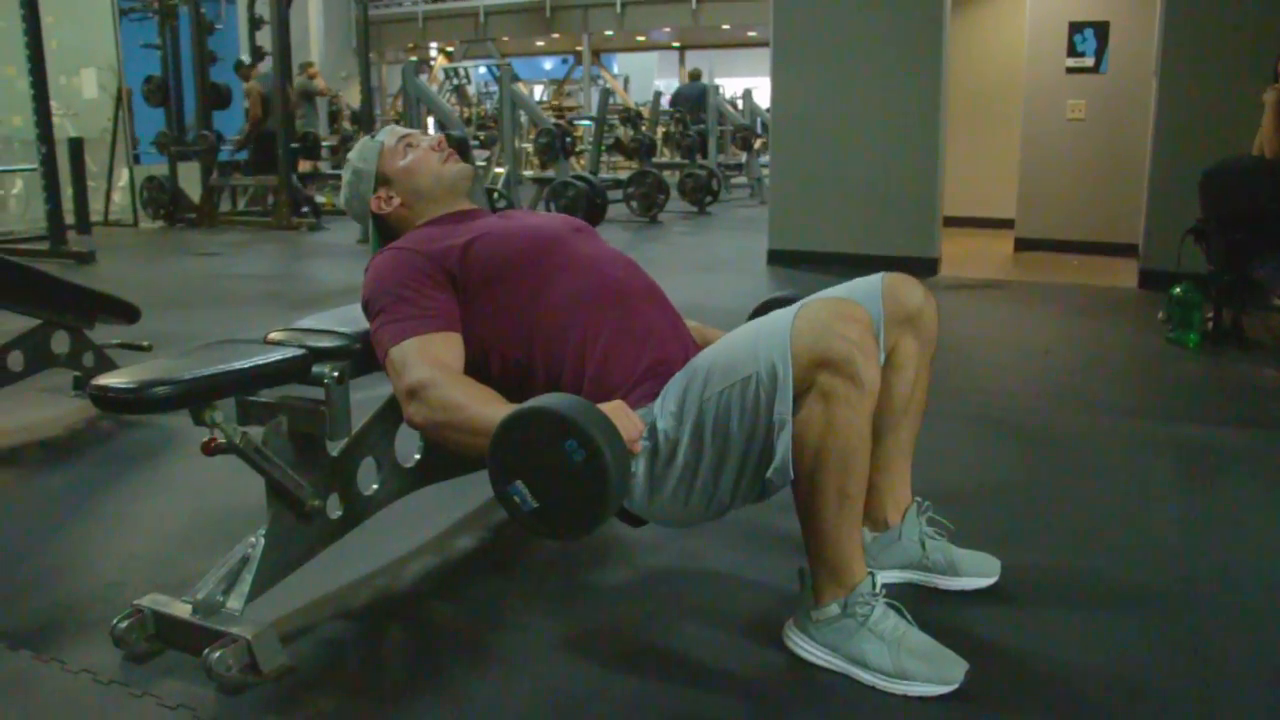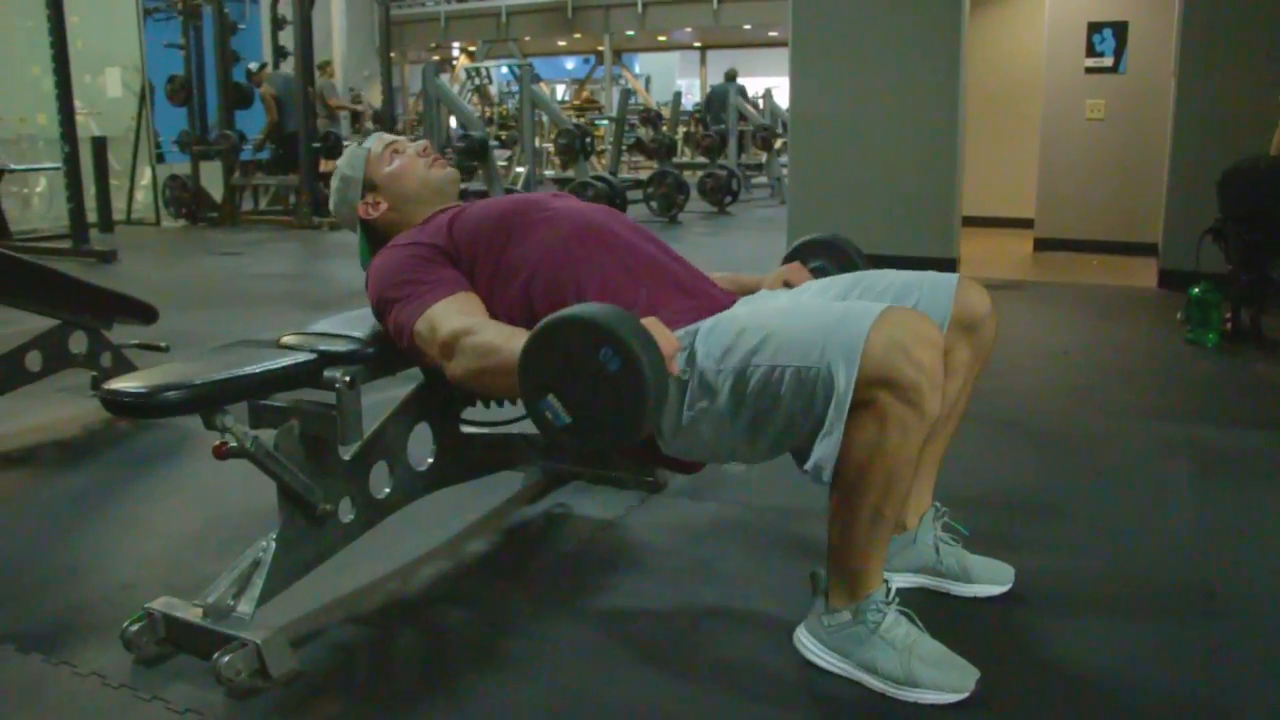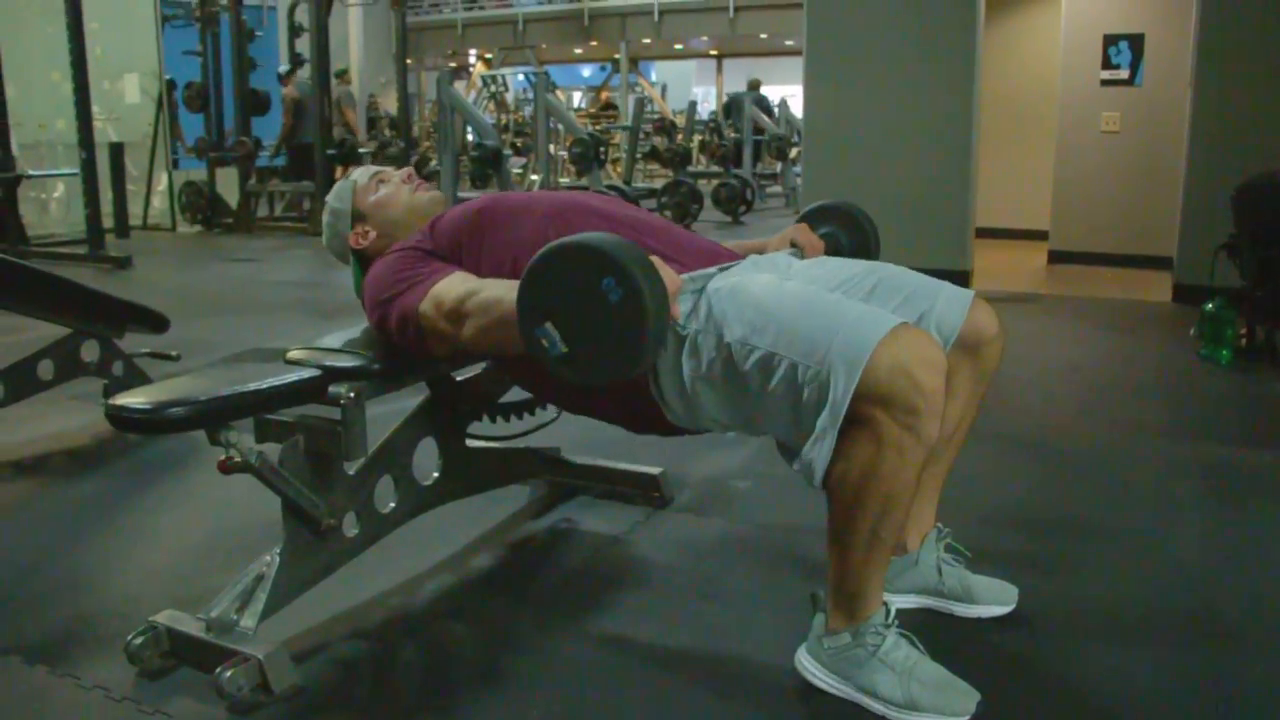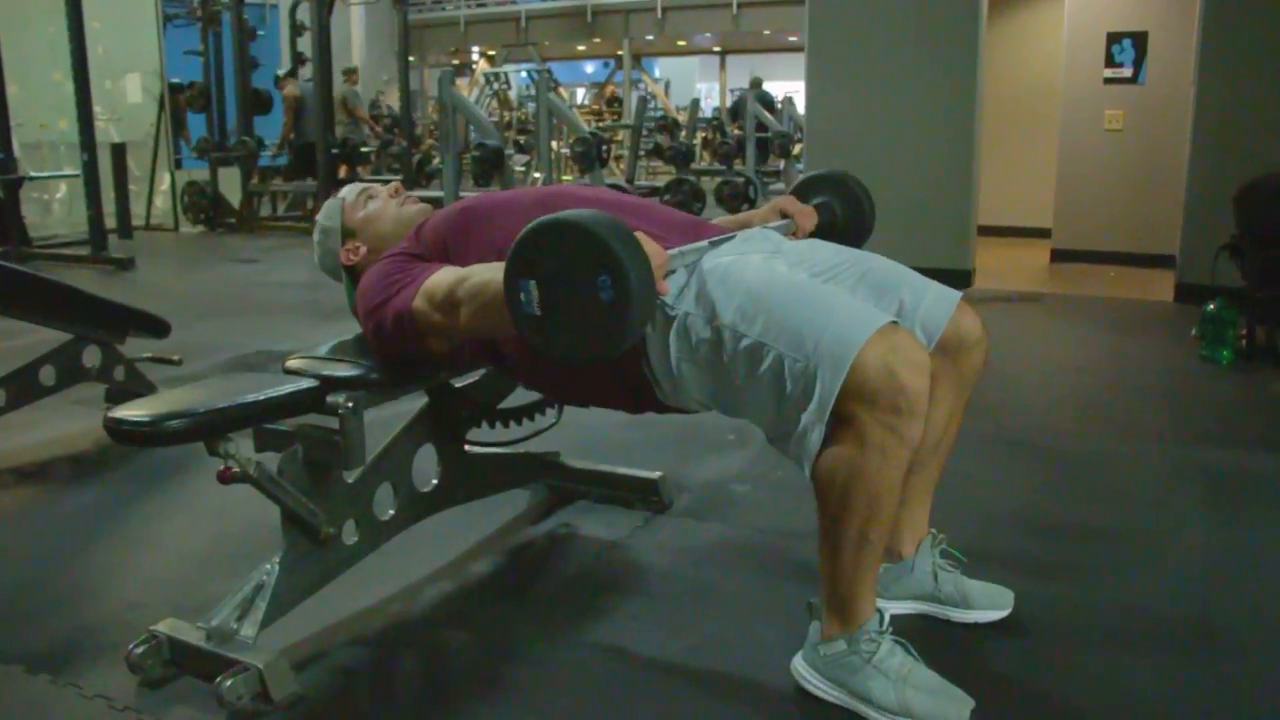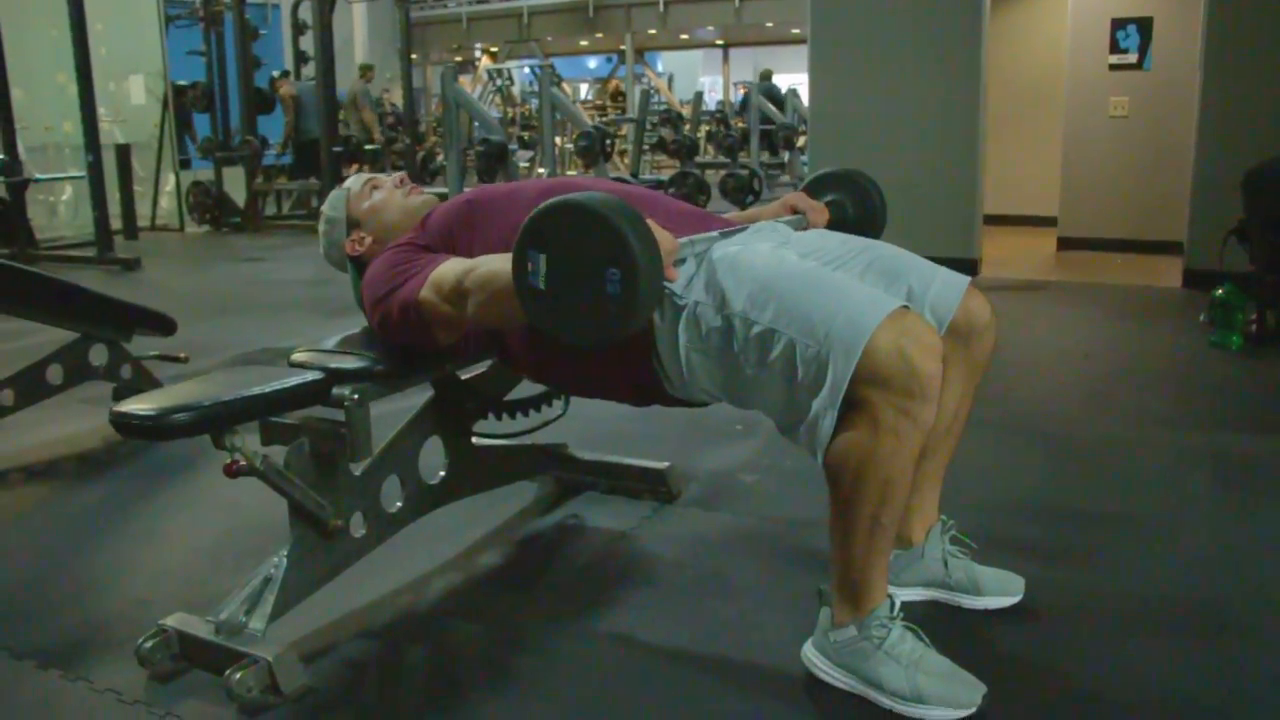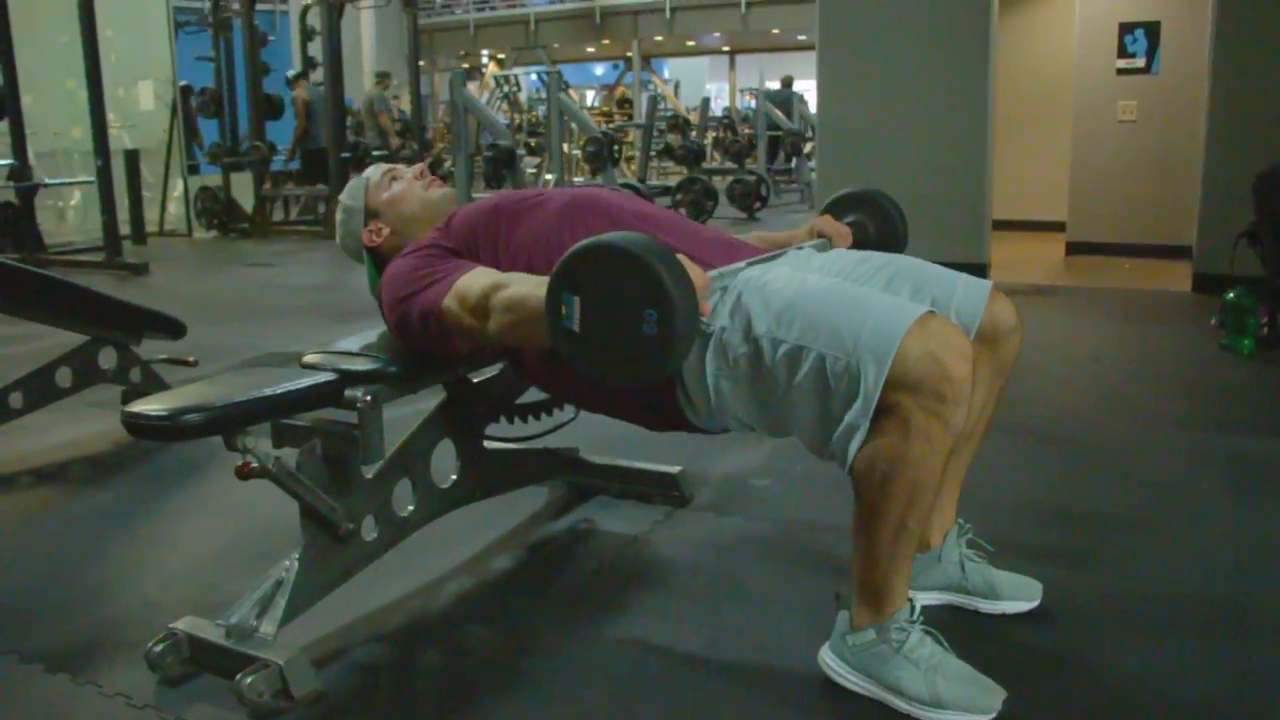
dt=0.4s
person 1, frame 1
left shoulder: (517, 226)
right shoulder: (409, 264)
right elbow: (426, 392)
left wrist: (738, 343)
left hip: (702, 383)
right hip: (654, 434)
left knee: (902, 301)
right knee: (836, 335)
left ankle: (889, 528)
right ankle: (838, 611)
person 1, frame 2
left shoulder: (499, 221)
right shoulder: (408, 258)
right elbow: (464, 346)
left wrist: (755, 281)
left hip: (726, 318)
right hip: (682, 362)
left knee: (963, 308)
right knee: (904, 355)
left ankle: (908, 532)
right ankle: (850, 613)
person 1, frame 3
left shoulder: (482, 228)
right shoulder: (399, 272)
right elbow: (466, 313)
left wrist: (763, 246)
left hip: (733, 277)
right hip: (679, 322)
left knee: (972, 330)
right knee: (905, 376)
left ankle: (909, 552)
right ankle: (848, 634)
person 1, frame 4
left shoulder: (460, 231)
right shoulder: (390, 283)
right elbow: (462, 303)
left wrist: (750, 215)
right hip: (670, 294)
left knee: (956, 335)
right knee: (890, 379)
left ankle: (902, 558)
right ankle: (845, 641)
person 1, frame 5
left shoulder: (476, 220)
right shoulder: (397, 273)
right elbow: (466, 293)
left wrist: (759, 210)
right hip: (678, 285)
left knee: (965, 319)
right knee: (902, 365)
left ankle: (913, 546)
right ankle: (856, 627)
person 1, frame 6
left shoulder: (500, 225)
right shoulder: (414, 274)
right elbow: (495, 306)
left wrist: (786, 235)
right hip: (700, 315)
left knee: (991, 323)
right knee: (933, 368)
left ankle: (933, 550)
right ankle: (874, 632)
